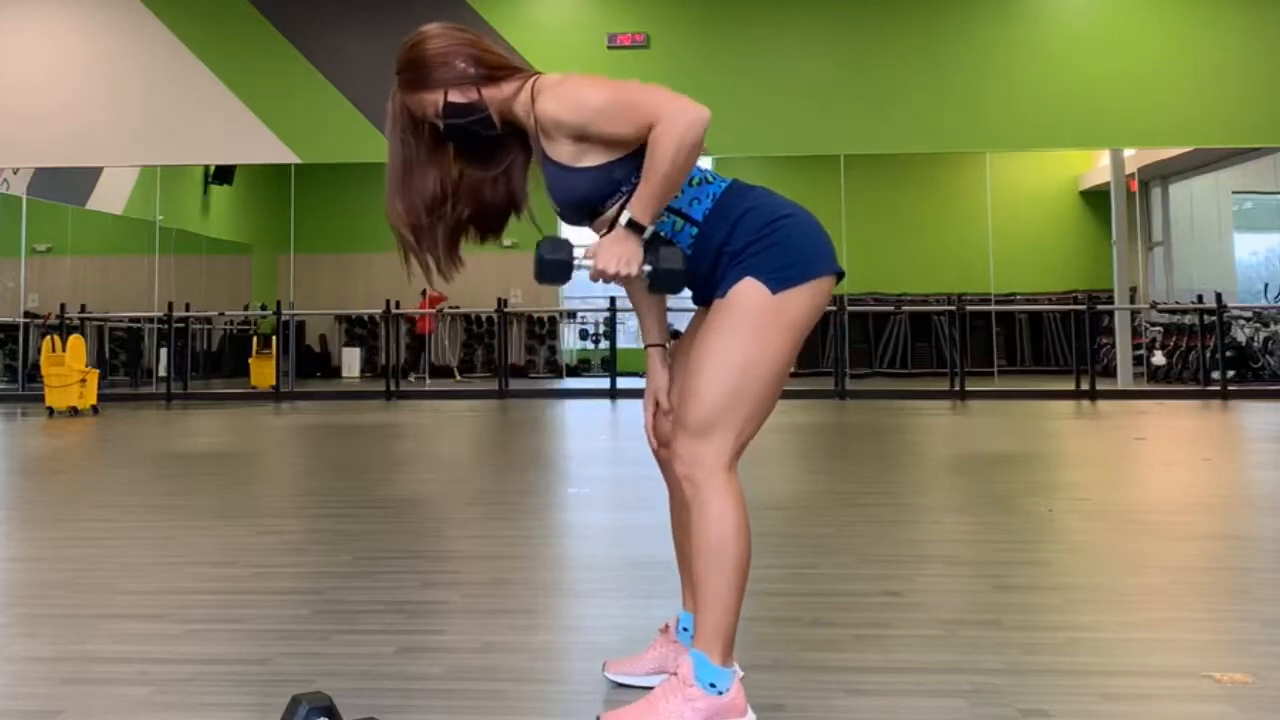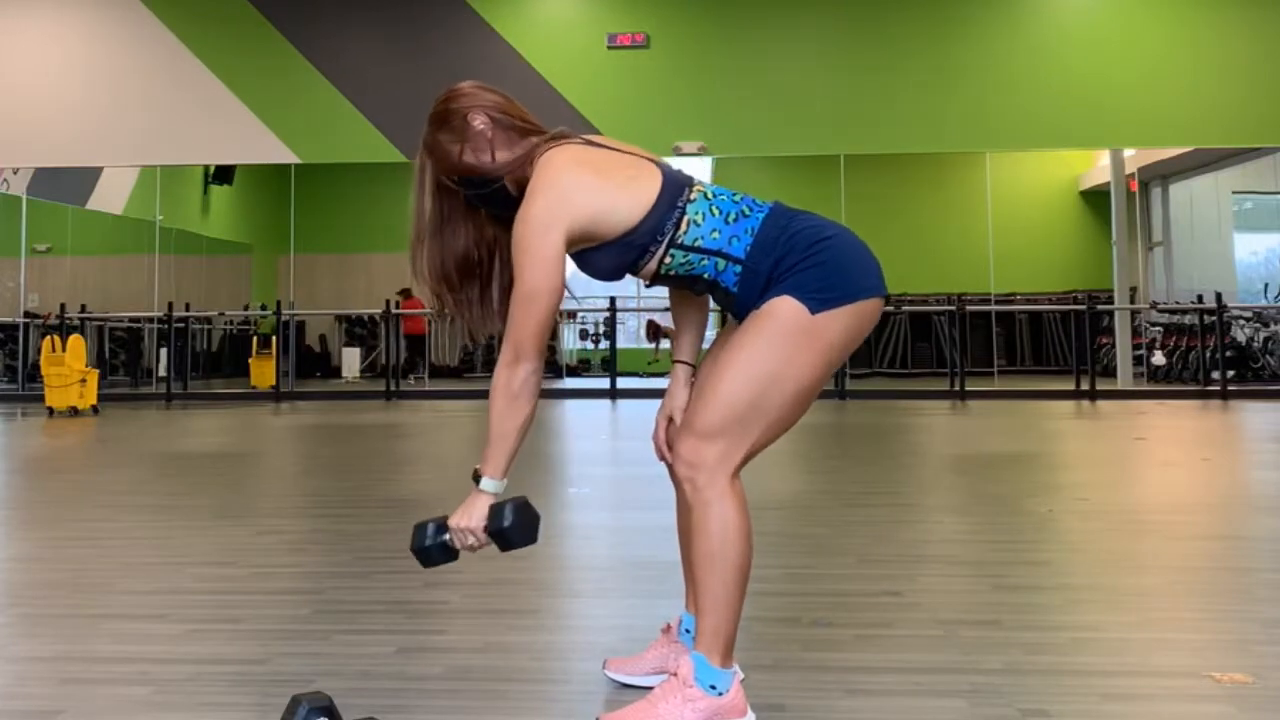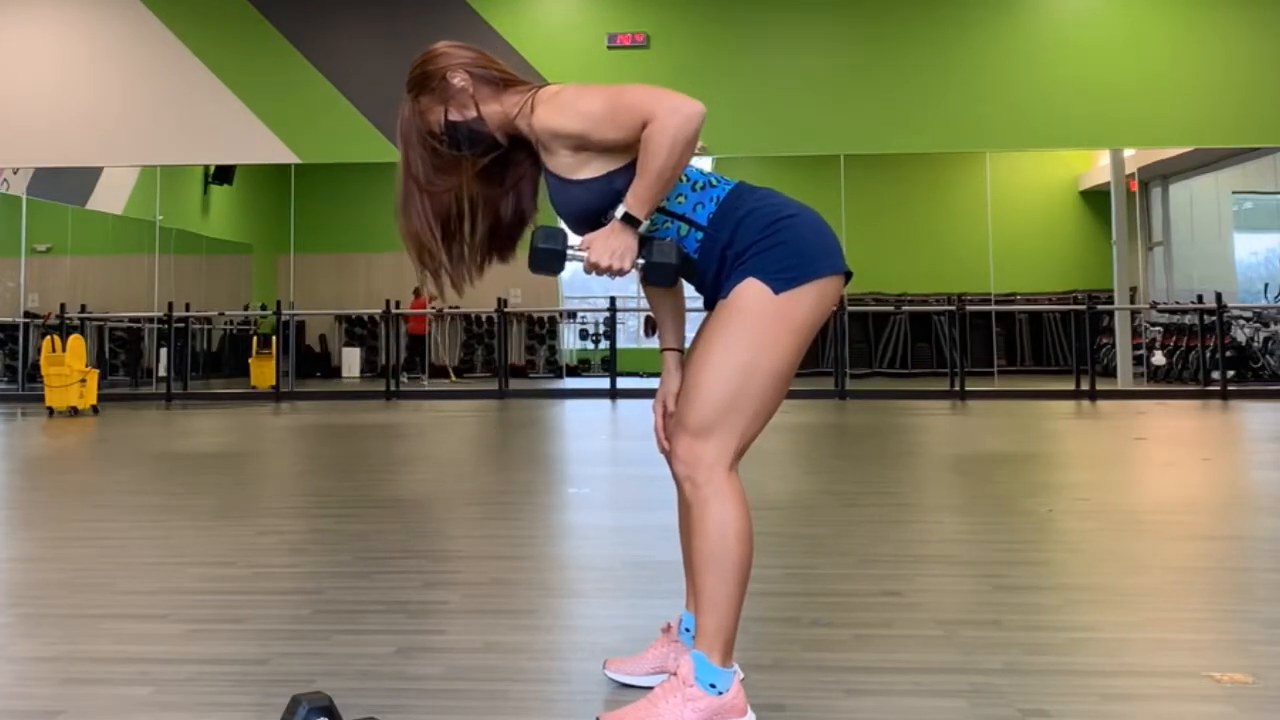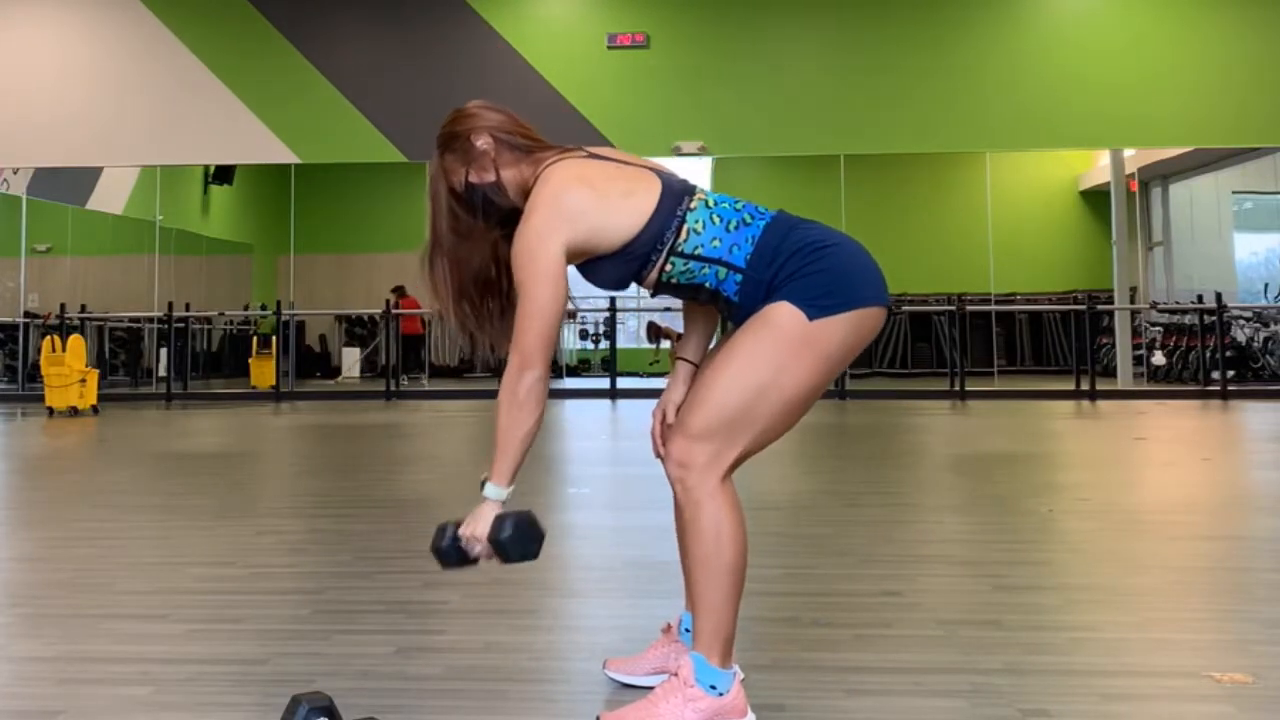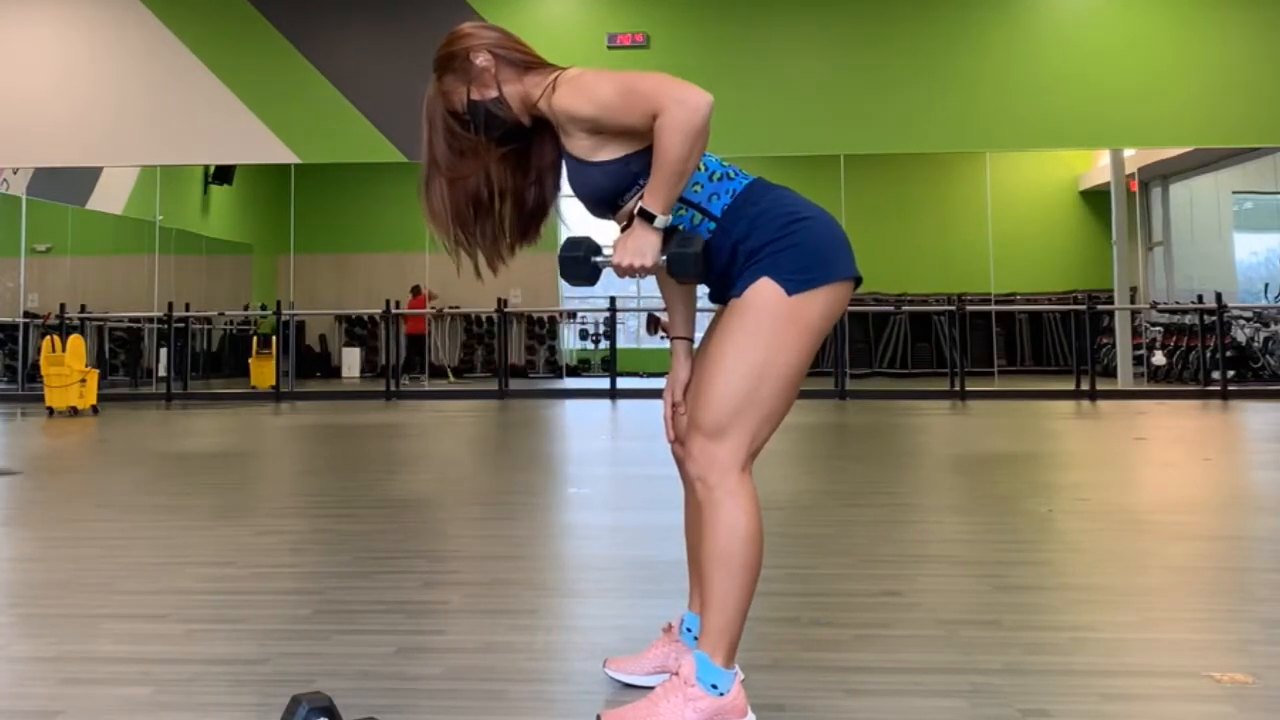
dt=1s
person 1, frame 1
left shoulder: (556, 100)
right shoulder: (533, 137)
left elbow: (685, 118)
right elbow: (634, 249)
left wrist: (631, 228)
right wrist: (657, 355)
left hip: (772, 251)
right hip: (744, 265)
left knee: (701, 456)
right knee: (674, 449)
right ankle: (692, 636)
person 1, frame 2
left shoulder: (548, 198)
right shoulder: (582, 162)
left elbow: (521, 363)
left wrist: (487, 487)
right wrist: (682, 376)
left hip: (820, 277)
right hip: (813, 275)
left knee: (702, 458)
right knee: (692, 452)
right ankle: (694, 640)
person 1, frame 3
left shoulder: (551, 113)
right shoulder: (537, 148)
left elbow: (680, 114)
right elbow: (660, 245)
left wrist: (626, 225)
right wrist: (673, 362)
left hip: (778, 252)
right hip: (769, 258)
left knee: (700, 454)
right knee: (690, 449)
right ankle: (695, 638)
person 1, frame 4
left shoulder: (549, 212)
right shoulder: (588, 174)
left elbow: (528, 372)
left wrist: (492, 495)
right wrist: (685, 371)
left hip: (823, 285)
right hip: (820, 280)
left knee: (695, 458)
right knee: (691, 451)
right ankle: (695, 640)
person 1, frame 5
left shoulder: (567, 95)
right shoulder: (557, 131)
left elbow: (688, 105)
left wrist: (646, 223)
right wrist: (682, 349)
left hip: (788, 252)
right hip: (775, 258)
left knee: (715, 455)
right knee: (696, 450)
right ankle: (694, 638)
